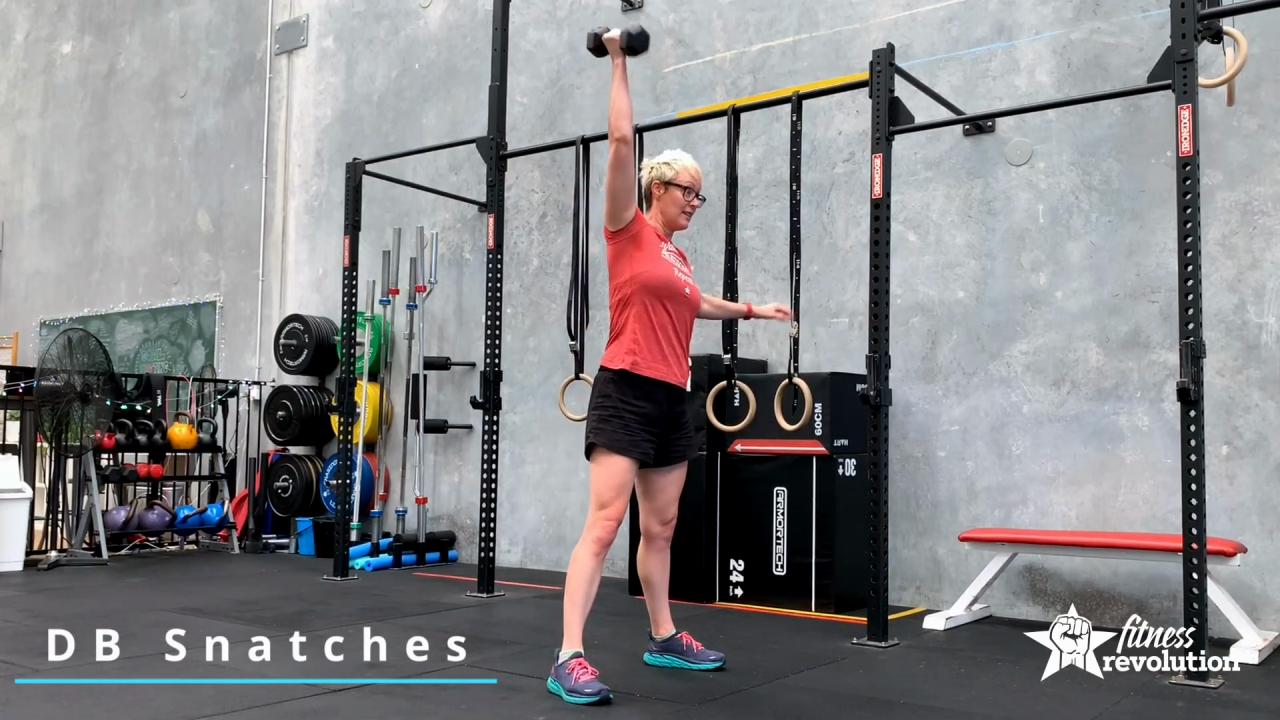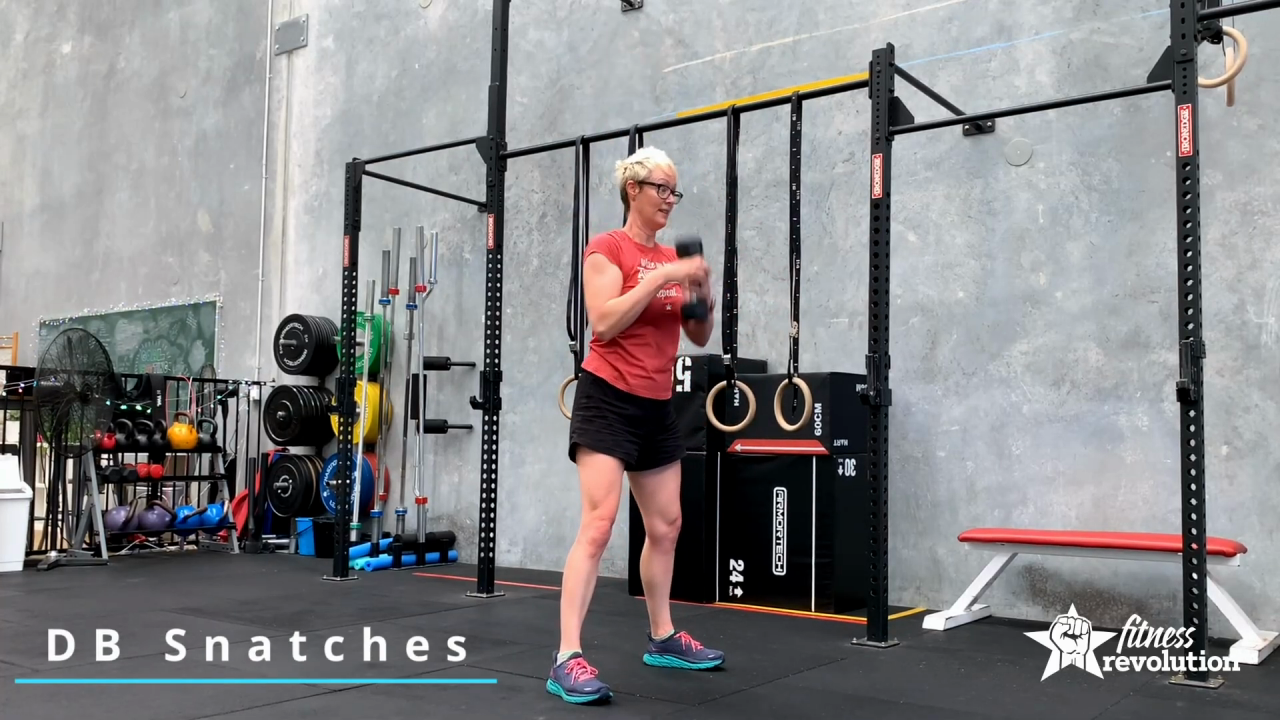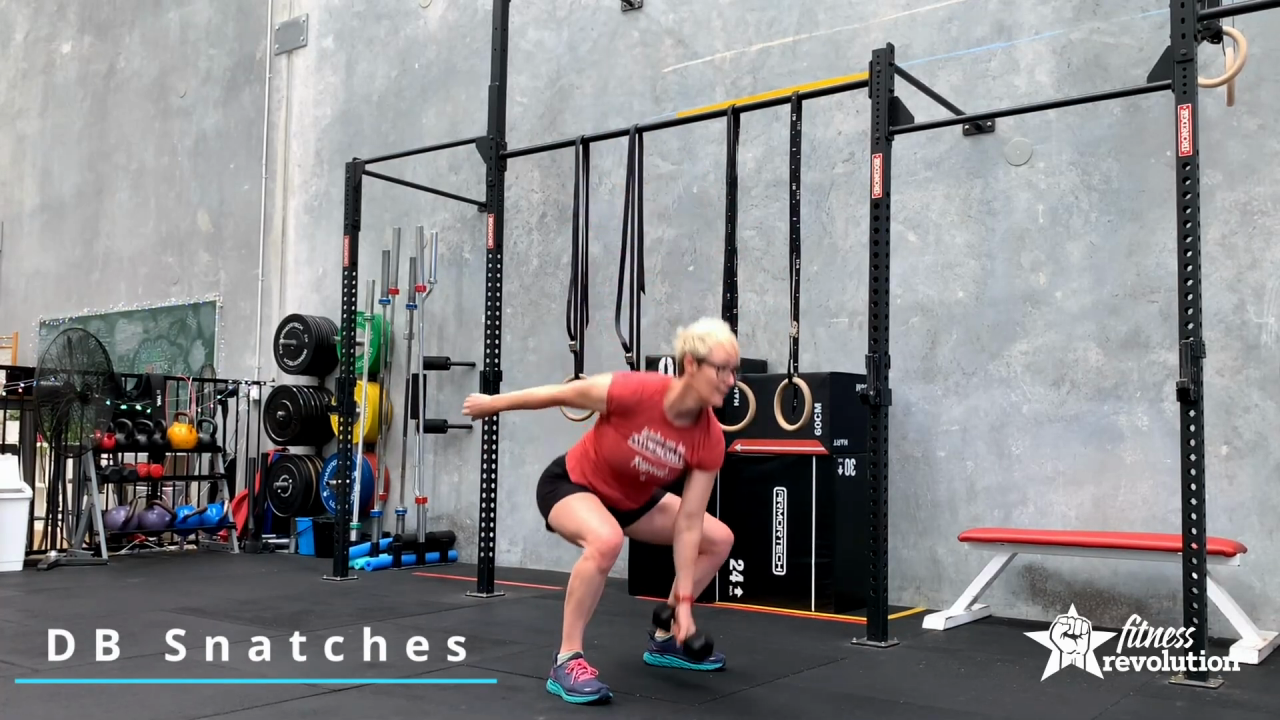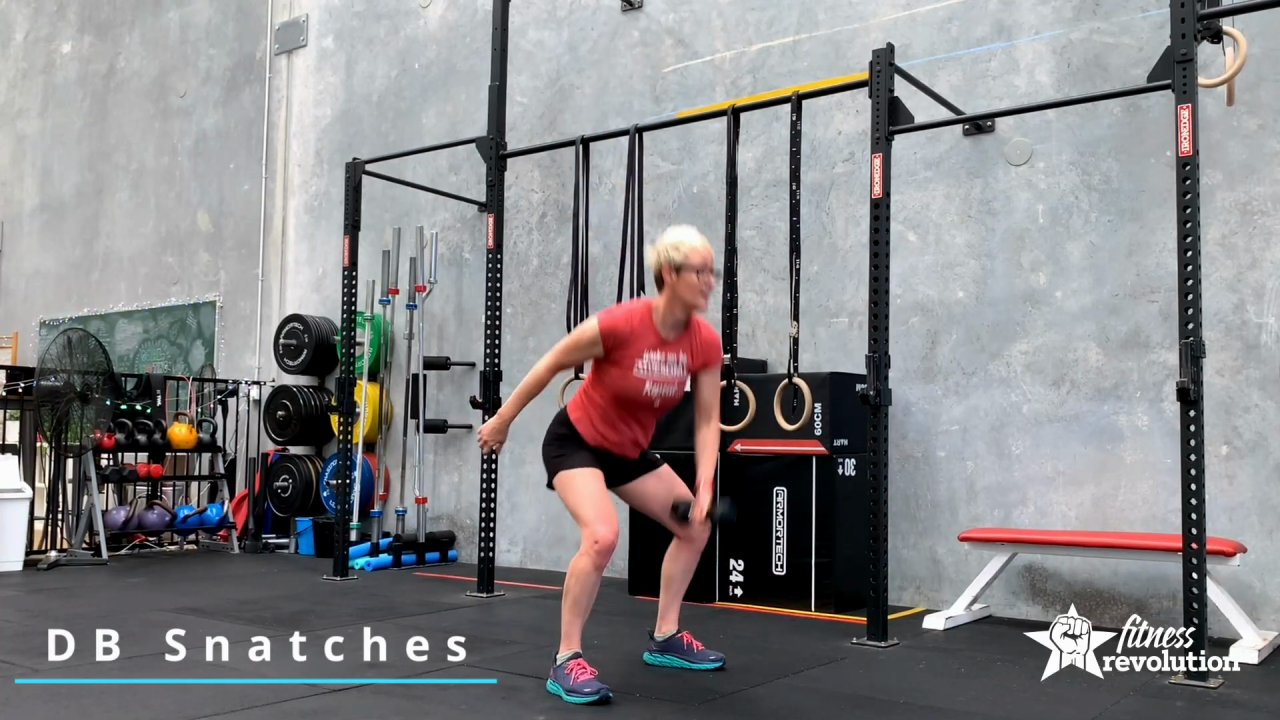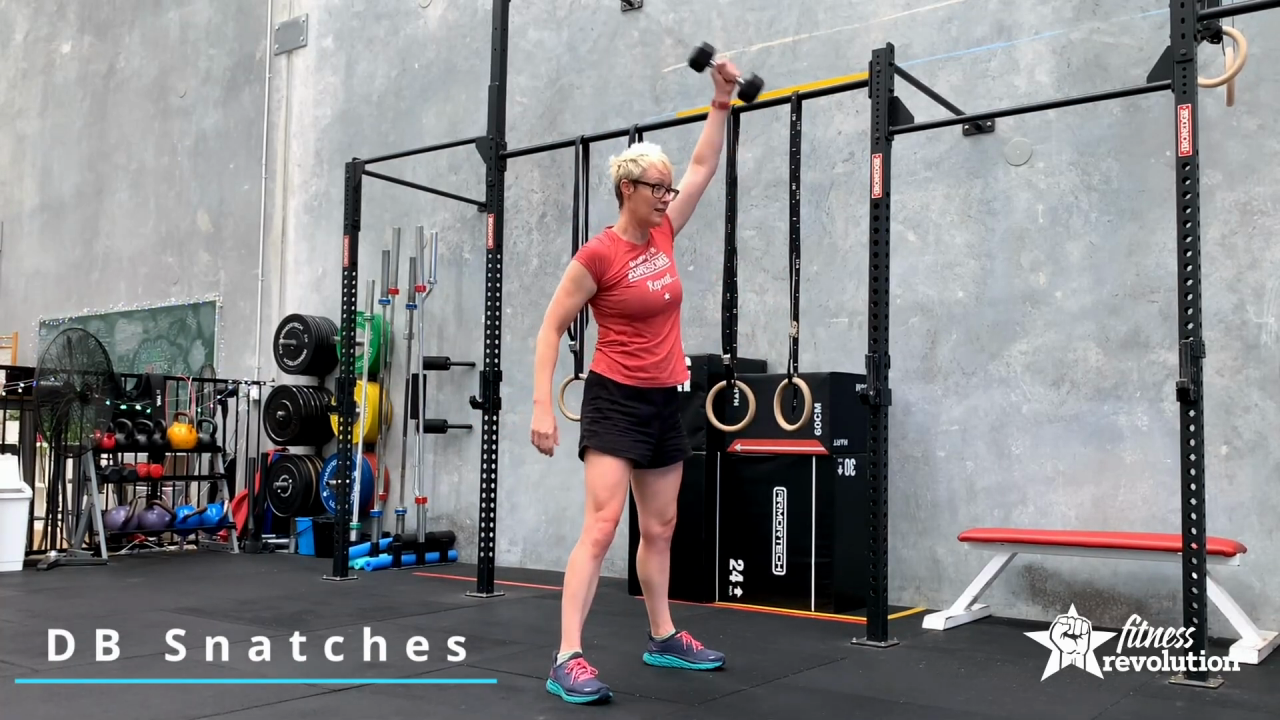
dt=0.5s
person 1, frame 1
left shoulder: (676, 256)
right shoulder: (628, 229)
left elbow: (692, 304)
right elbow: (620, 141)
left wrist: (751, 309)
right wrist: (619, 61)
left hip: (670, 399)
right hip: (626, 392)
left knee: (661, 529)
right knee: (604, 525)
left ankle: (663, 636)
right ankle: (568, 657)
person 1, frame 2
left shoulder: (676, 262)
right shoulder: (607, 250)
left elbow: (700, 335)
right elbow: (601, 324)
left wrist: (699, 295)
right wrist: (660, 285)
left hip: (656, 409)
right hip: (606, 403)
left knee: (664, 528)
right knee: (598, 528)
left ankle: (662, 638)
right ankle: (566, 658)
person 1, frame 3
left shoulder: (711, 441)
right shoulder: (630, 392)
left elbow: (688, 525)
right elbow: (559, 394)
left wrist: (684, 603)
right wrist: (494, 402)
right hip: (570, 485)
left knee: (719, 539)
right knee: (605, 541)
left ankle: (666, 636)
right ankle: (567, 659)
person 1, frame 4
left shoulder: (705, 341)
right shoulder: (616, 325)
left elbow: (707, 428)
right elbow: (550, 367)
left wrist: (704, 493)
right wrist: (501, 421)
left hip: (631, 452)
right hip: (575, 444)
left knee: (695, 525)
right knee: (602, 536)
left ankle: (666, 636)
right ankle: (567, 658)
person 1, frame 5
left shoulder: (663, 232)
right shoulder: (598, 256)
left elbow: (702, 166)
right elbow: (551, 329)
left wrist: (722, 102)
right wrist: (543, 406)
left hip: (664, 402)
right hip: (615, 401)
left knee: (659, 530)
right knee: (601, 529)
left ankle: (662, 637)
right ankle: (567, 659)
